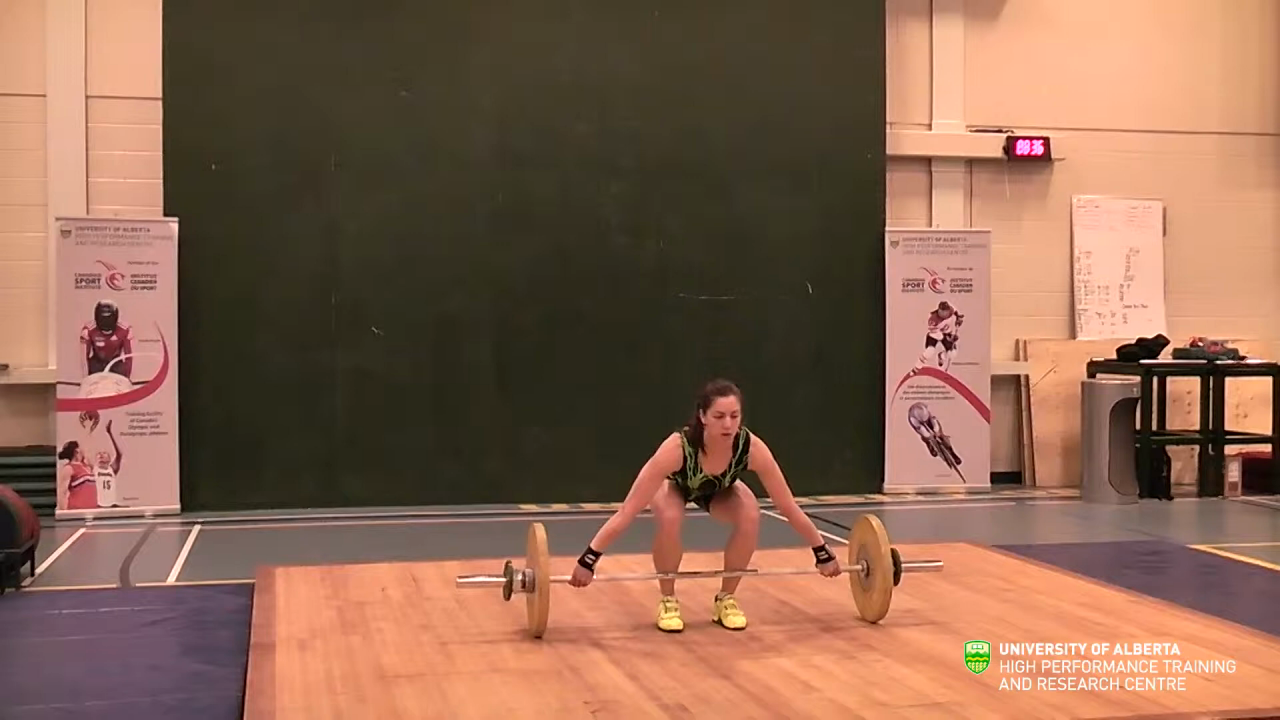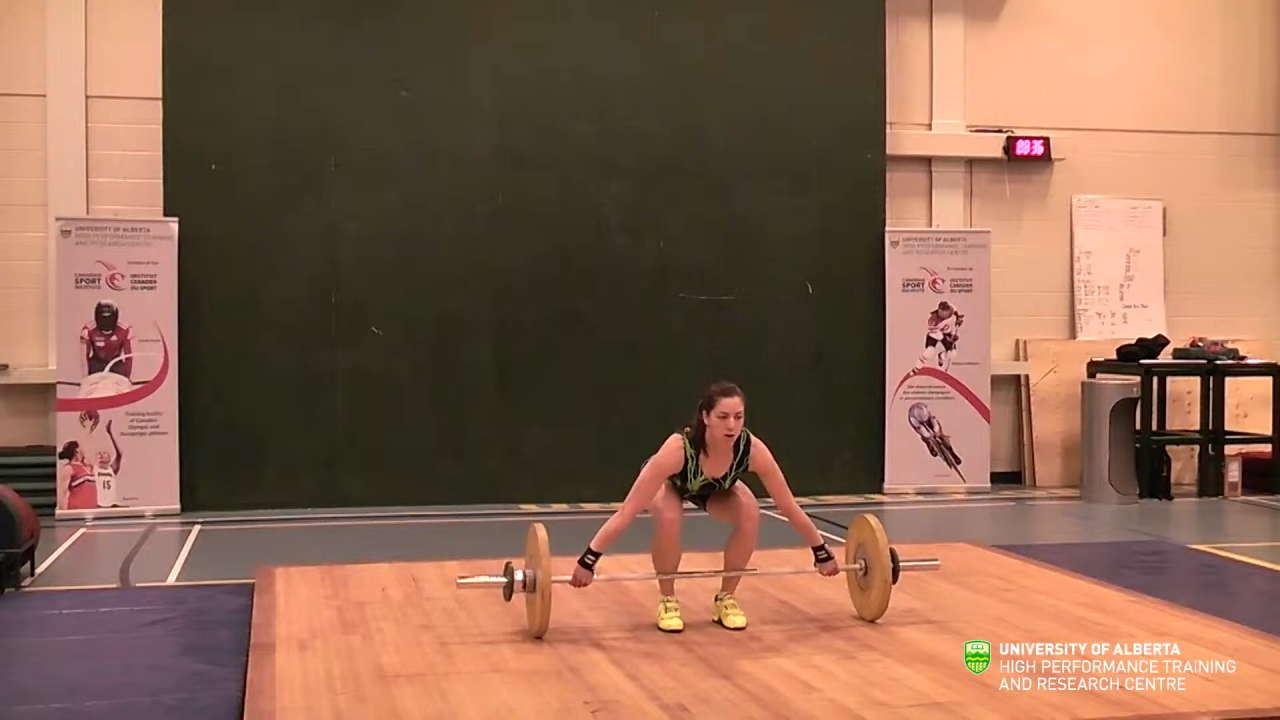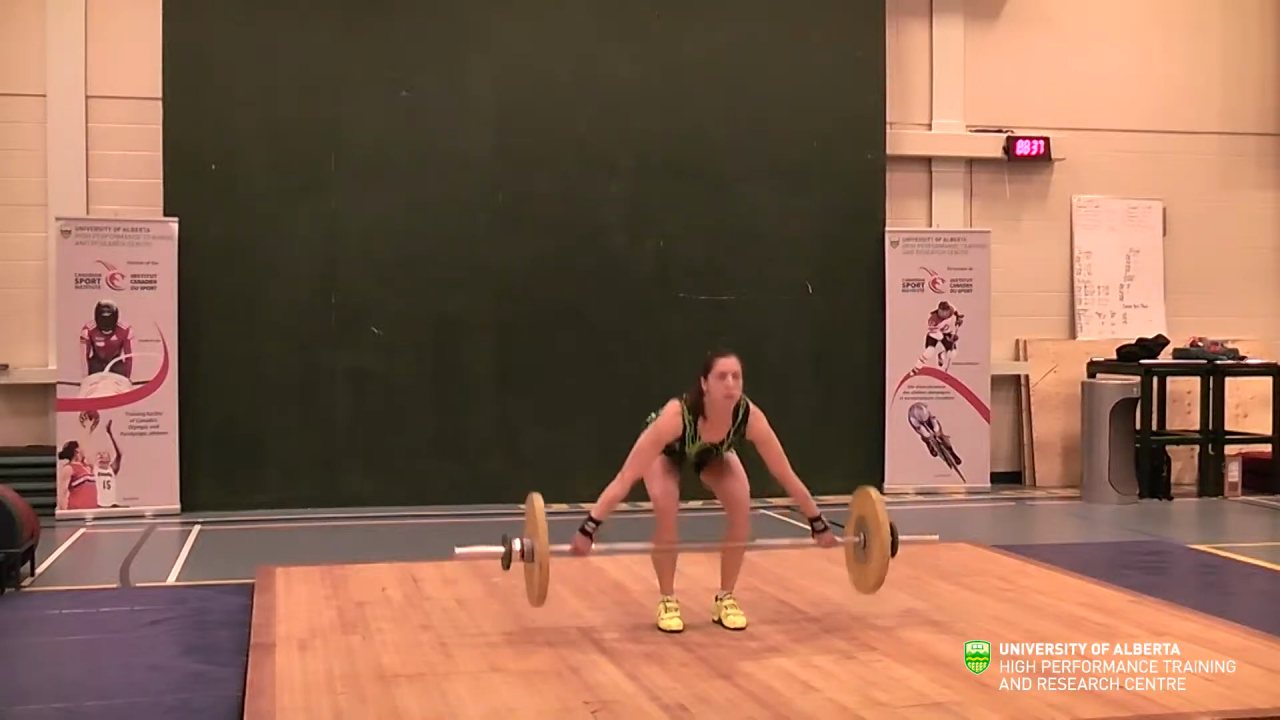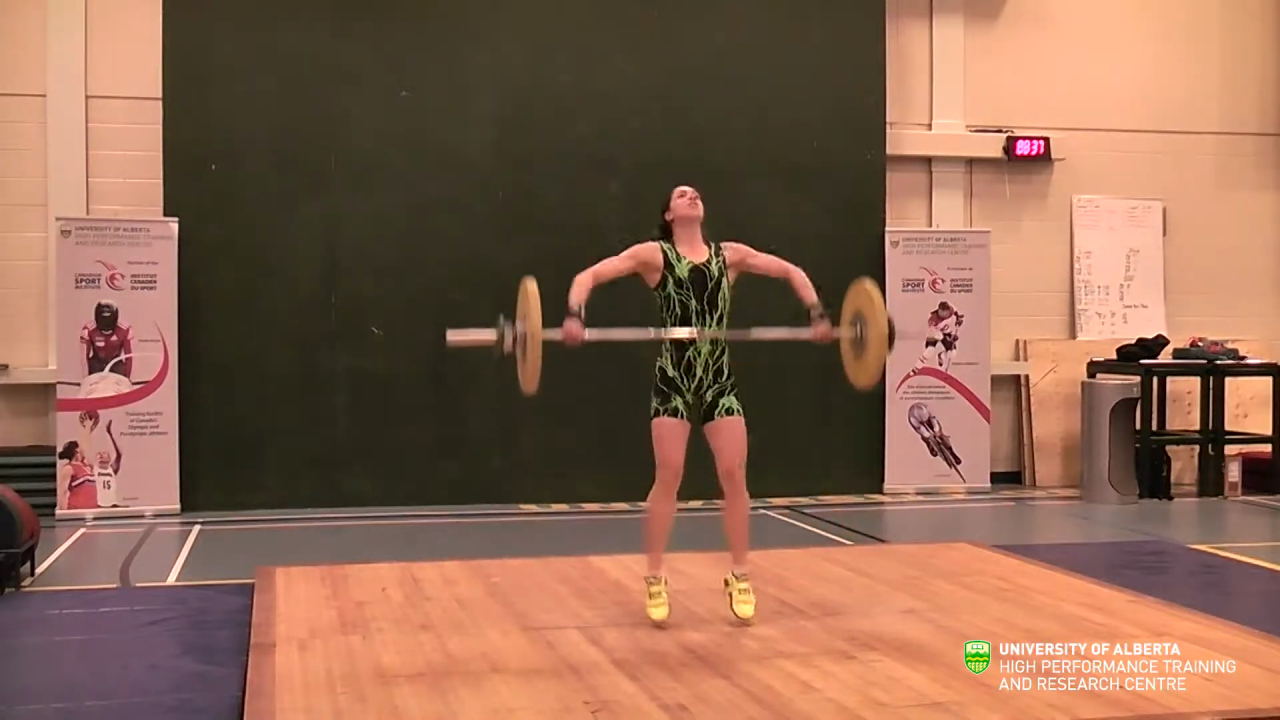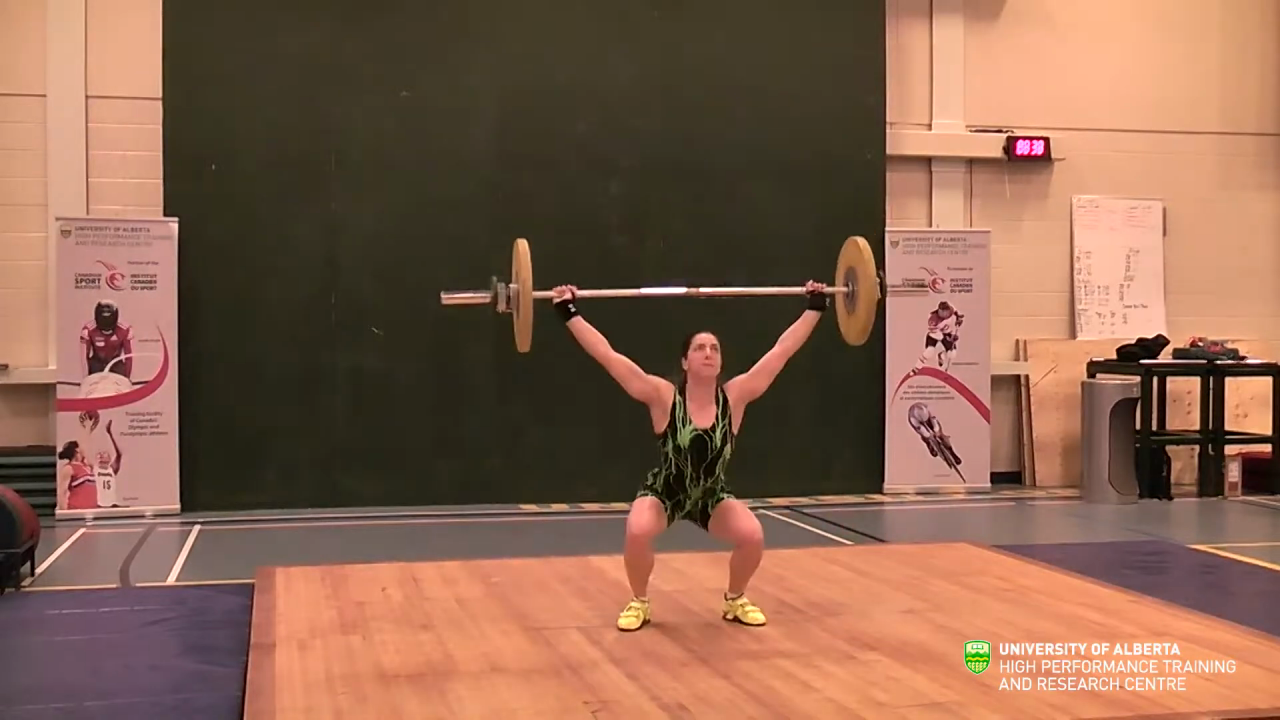
dt=0.5s
person 1, frame 1
left shoulder: (752, 448)
right shoulder: (677, 448)
left elbow: (789, 507)
right elbow: (627, 511)
left wrist: (823, 554)
right wrist: (587, 561)
left hip: (719, 488)
right hip: (674, 483)
left knee: (749, 516)
right knee: (670, 518)
left ankle: (726, 598)
right ankle: (668, 600)
person 1, frame 2
left shoulder: (753, 450)
right shoulder: (678, 449)
left elbow: (790, 507)
right elbow: (627, 511)
left wrist: (822, 553)
right wrist: (588, 560)
left hip: (717, 489)
right hip: (671, 483)
left knee: (749, 514)
right knee: (668, 518)
left ankle: (726, 598)
right ankle: (667, 600)
person 1, frame 3
left shoulder: (750, 417)
right shoulder: (676, 415)
left elbow: (785, 475)
right elbow: (628, 475)
left wrist: (819, 526)
right wrist: (589, 529)
left hip: (714, 450)
right hip: (667, 447)
left knee: (740, 505)
right knee: (666, 508)
left ankle: (726, 598)
right ankle: (667, 601)
person 1, frame 4
left shoulder: (729, 253)
right shoulder: (654, 254)
left elbow: (792, 272)
right elbow: (587, 277)
left wrist: (816, 312)
right wrist: (575, 315)
left hip: (719, 381)
right hip: (673, 380)
left knee: (734, 476)
right knee: (668, 476)
left ankle: (739, 577)
right ankle: (654, 579)
person 1, frame 5
left shoulder: (735, 397)
right shoulder: (664, 398)
left elbow: (782, 349)
right elbow: (607, 354)
left wrist: (814, 307)
right wrist: (569, 312)
left hip: (712, 496)
right hip: (664, 493)
left knee: (752, 536)
right knee: (637, 533)
left ankle: (735, 599)
right ankle: (639, 602)
